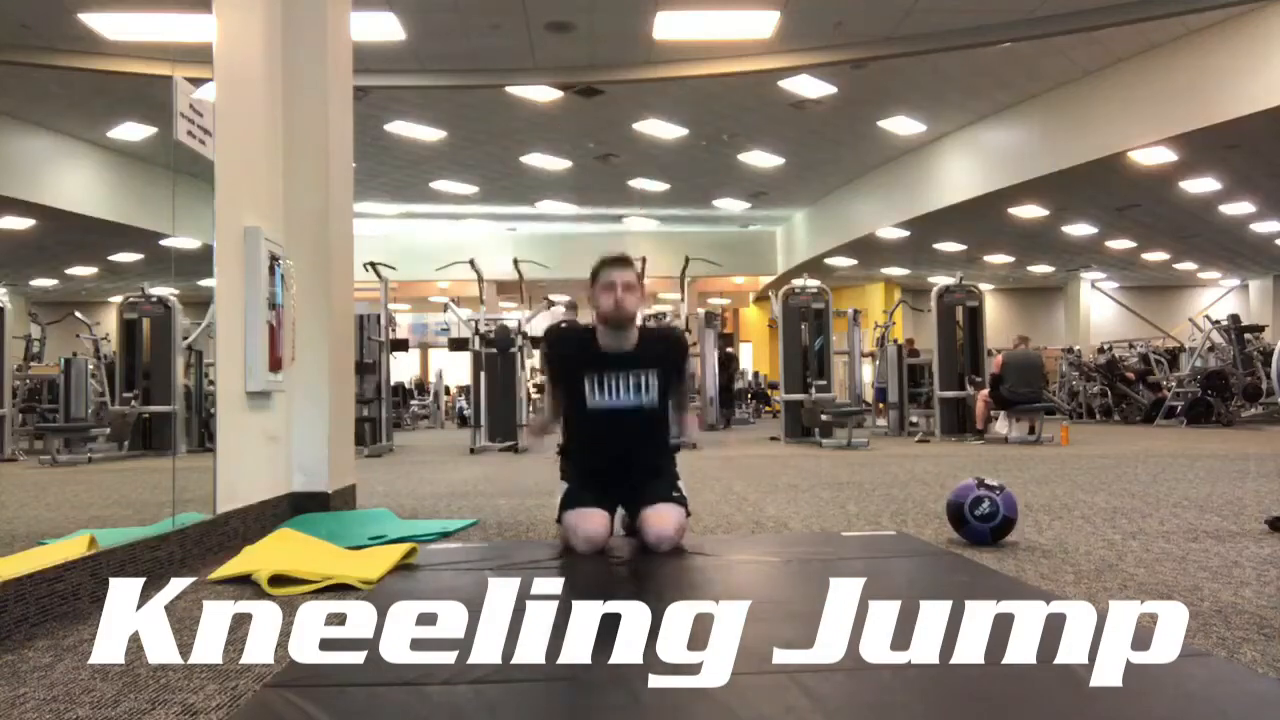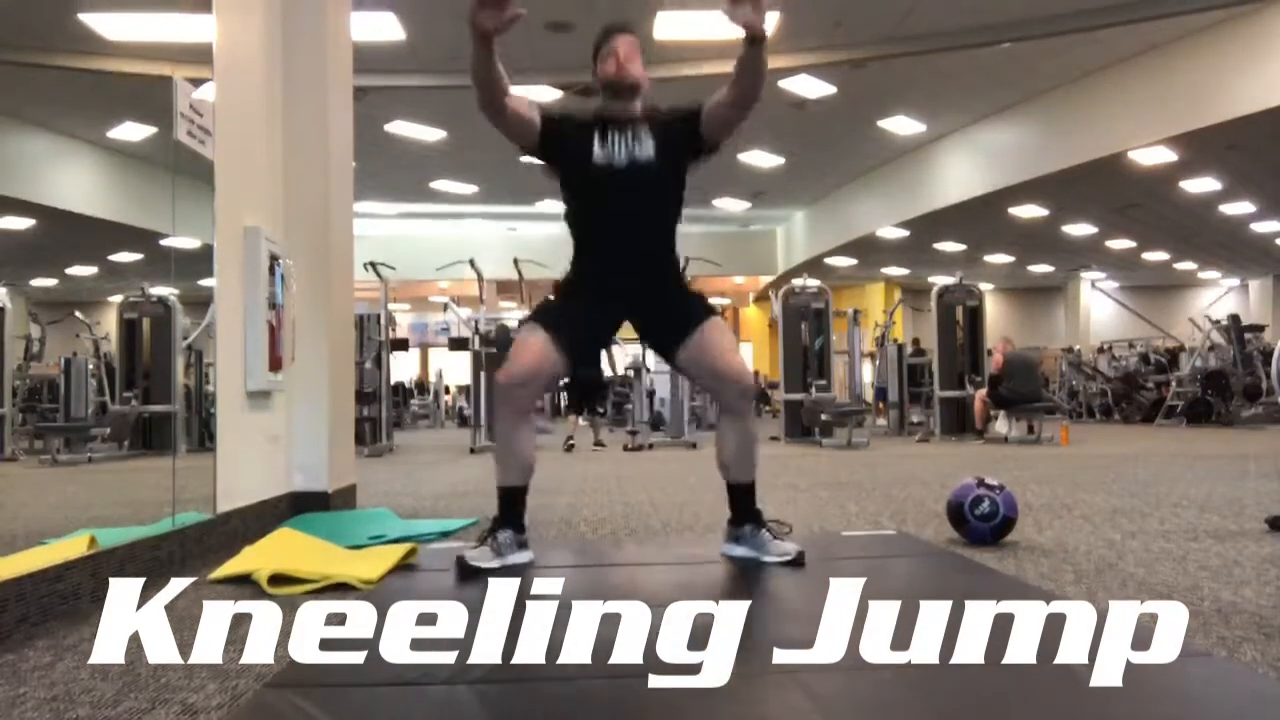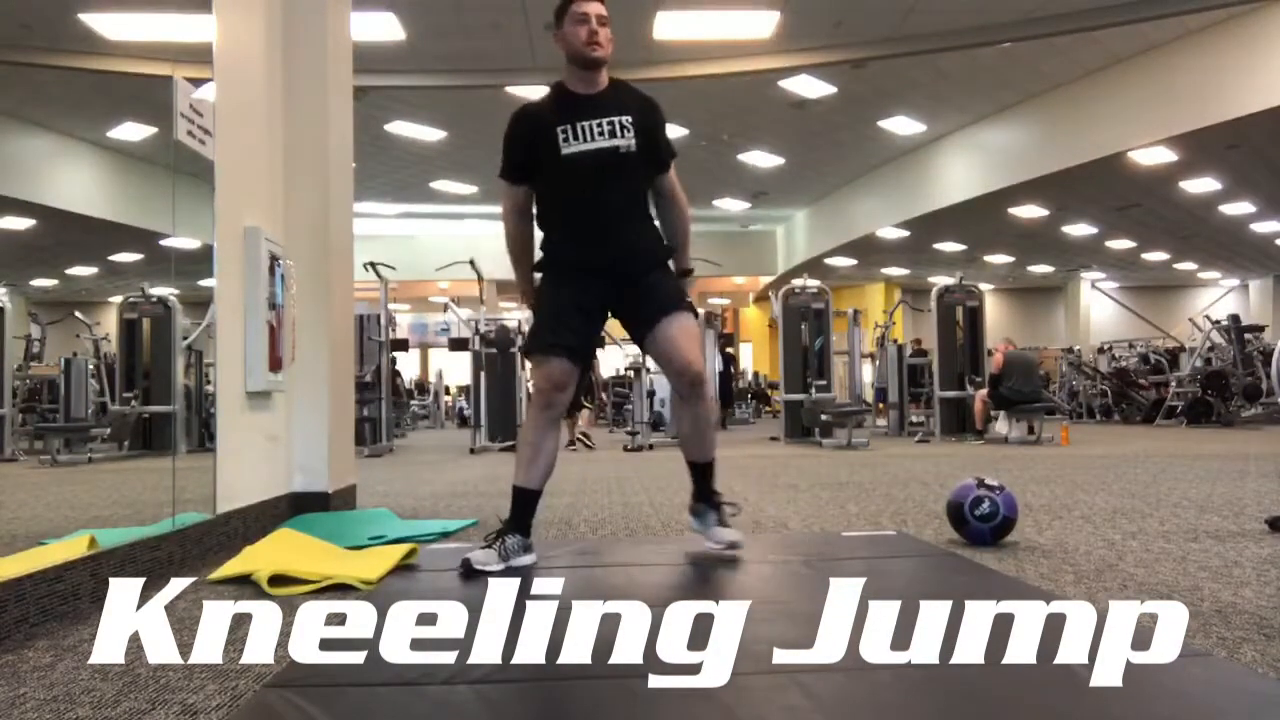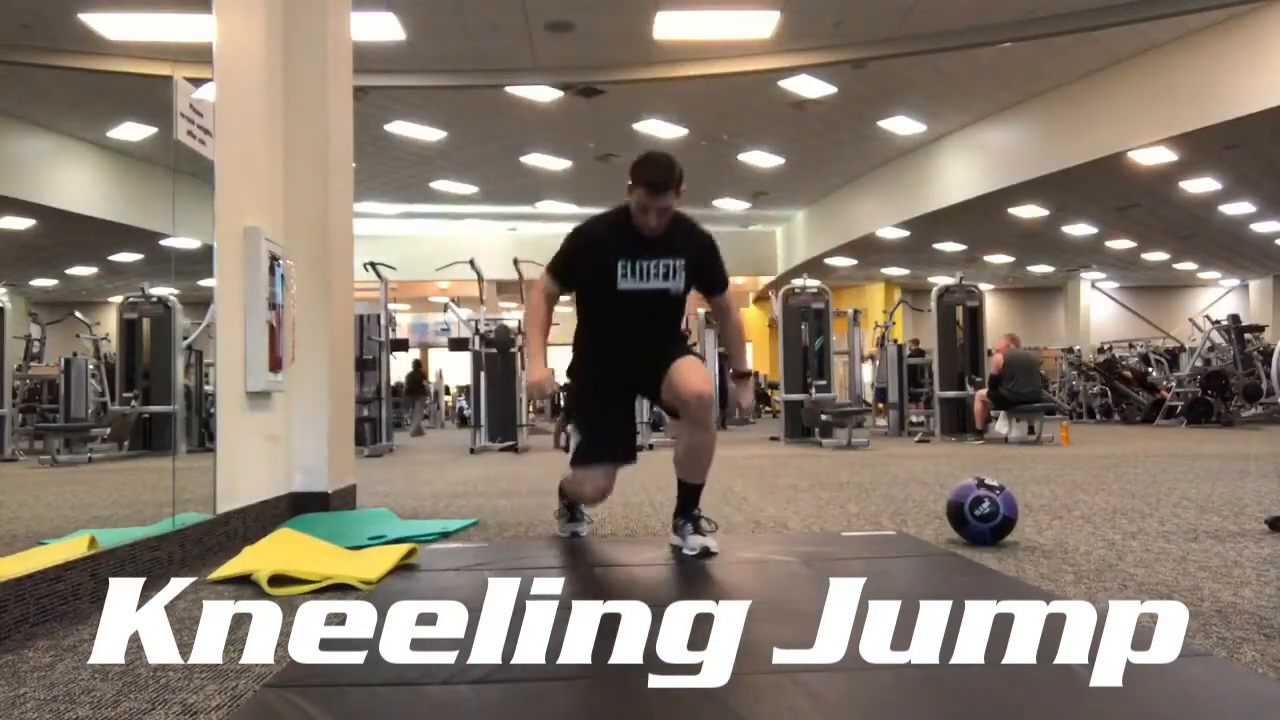
dt=1s
person 1, frame 1
left shoulder: (667, 346)
right shoulder: (565, 346)
left elbow: (680, 392)
left hip: (650, 469)
right hip: (589, 473)
left knee: (664, 534)
right knee: (588, 537)
left ankle: (639, 522)
right ankle: (584, 531)
person 1, frame 2
left shoulder: (672, 128)
right shoulder: (570, 134)
left elbow: (737, 103)
right elbow: (499, 109)
left hip: (663, 290)
right hip: (589, 290)
left knee: (736, 384)
right knee: (513, 384)
left ankle: (745, 524)
right ankle: (509, 530)
person 1, frame 3
left shoulder: (641, 110)
right shoulder: (532, 120)
left elbow: (669, 194)
right elbow: (517, 209)
left wrist: (683, 271)
right wrist: (528, 286)
left hip: (644, 266)
right hip: (571, 273)
left knee: (692, 371)
right knee: (549, 396)
left ankle: (705, 500)
right ankle: (516, 533)
person 1, frame 4
left shoulder: (695, 242)
right shoulder: (593, 238)
left elbow: (723, 308)
right elbow: (543, 293)
left wrist: (741, 377)
right wrist: (537, 362)
left hip: (663, 350)
right hip: (601, 362)
left knee: (699, 393)
right knee: (593, 488)
left ankle: (686, 517)
right ankle: (569, 498)
